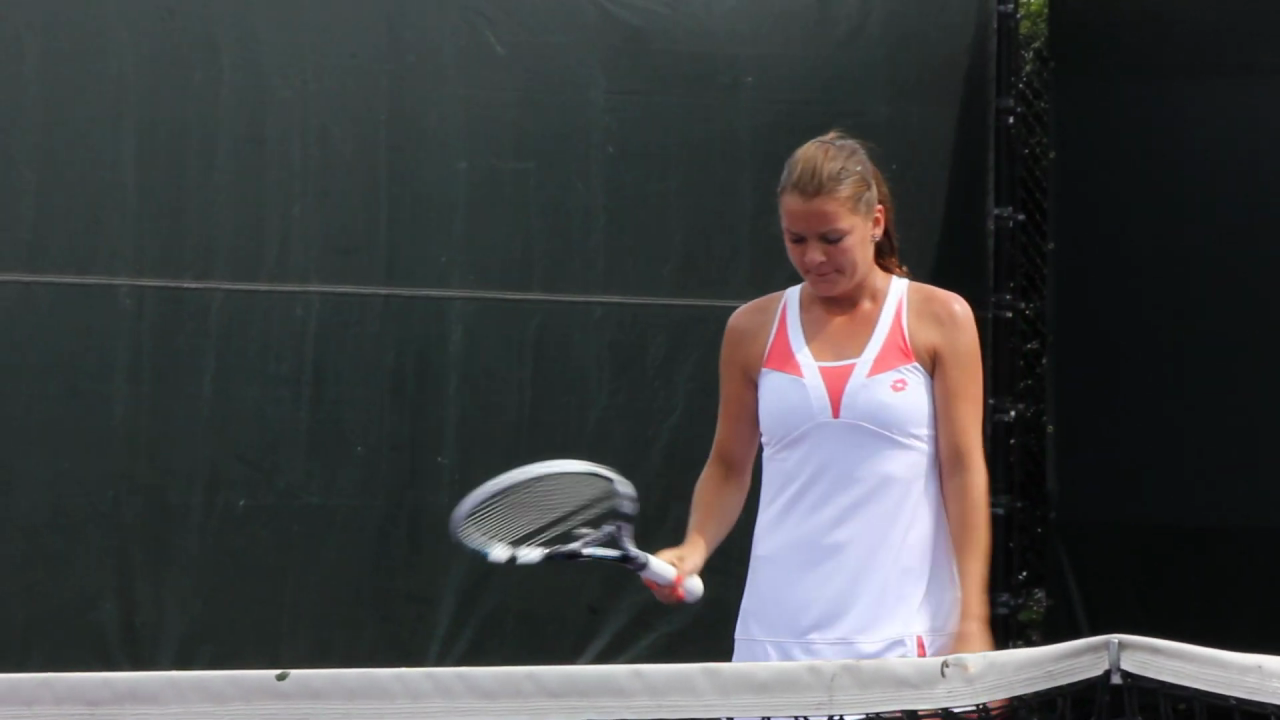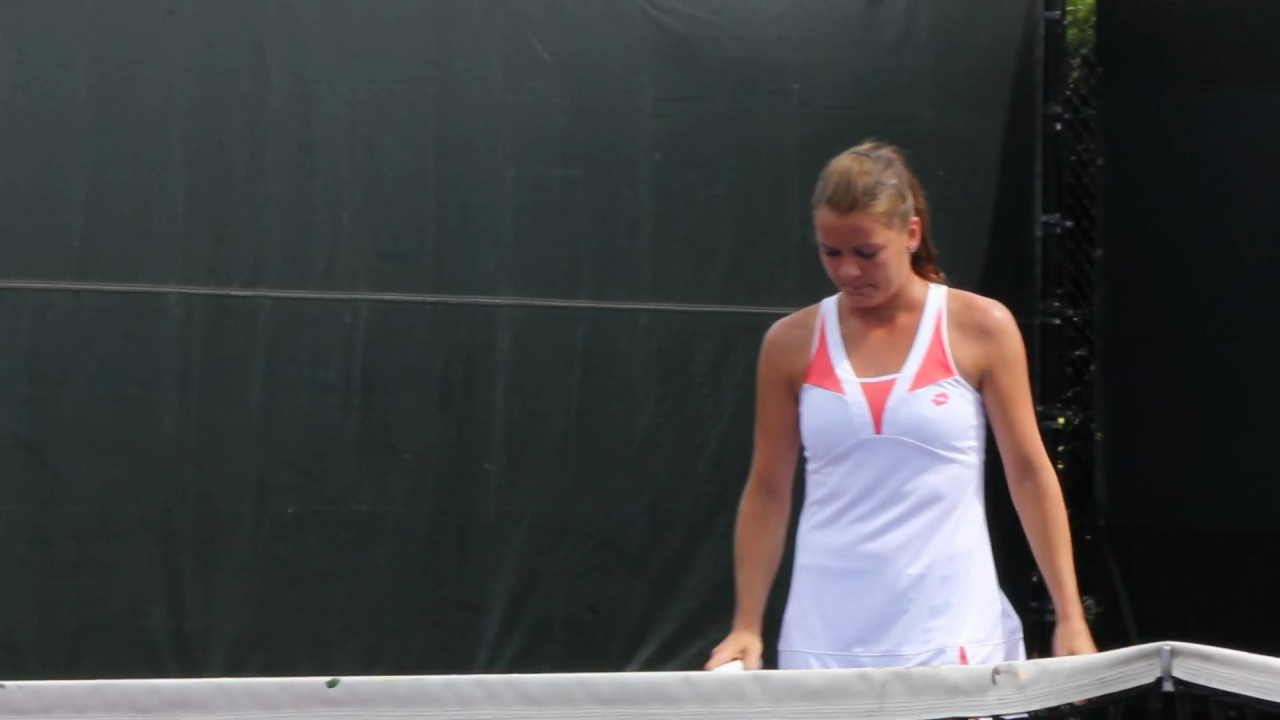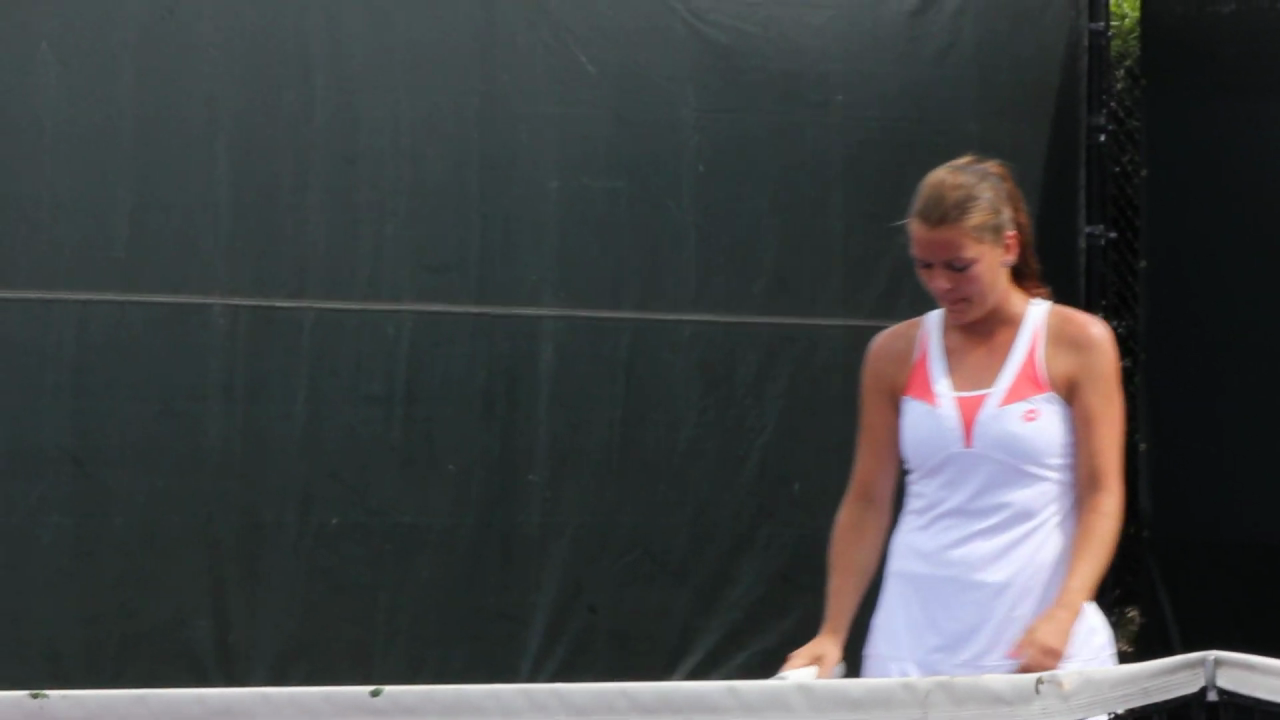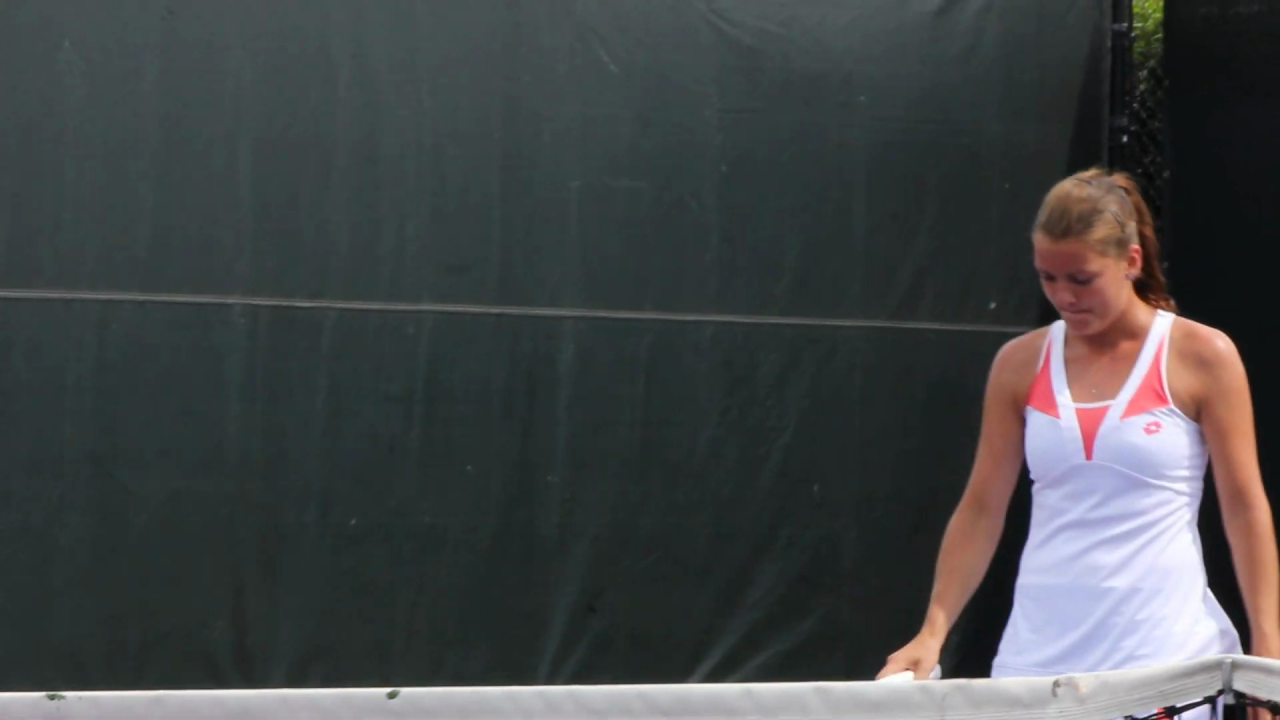
dt=0.4s
person 1, frame 1
left shoulder: (937, 318)
right shoulder: (751, 326)
left elbow: (965, 470)
right elbow: (728, 466)
left wrist: (969, 620)
right wrist: (692, 550)
left hip: (908, 627)
right hip: (778, 630)
person 1, frame 2
left shoulder: (981, 328)
right shoulder: (791, 342)
left elbow: (1031, 474)
right elbow: (768, 490)
left wrist: (1070, 615)
right wrist: (748, 625)
left hip: (955, 633)
right hip: (826, 638)
person 1, frame 3
left shoulder: (1079, 343)
right shoulder: (894, 353)
left elbow: (1102, 495)
right elbow: (867, 500)
left wrist: (1061, 616)
right wrist: (833, 634)
left hip: (1039, 646)
right hip: (915, 646)
person 1, frame 4
left shoulder: (1202, 356)
right shoulder: (1019, 362)
right elbow: (981, 509)
right wrist: (932, 634)
left hip: (1169, 656)
right hip: (1041, 652)
